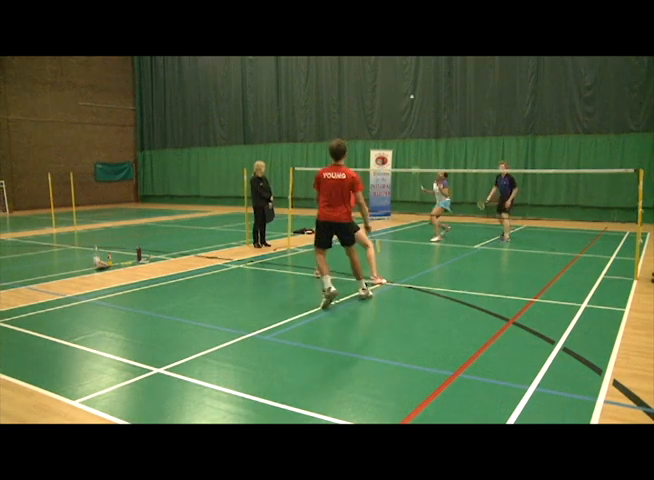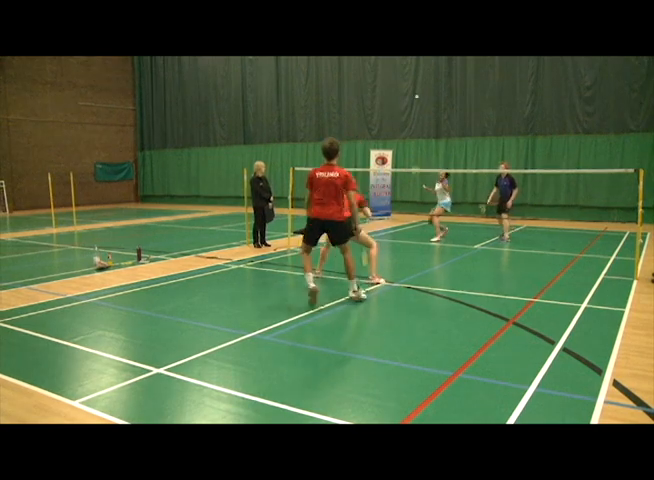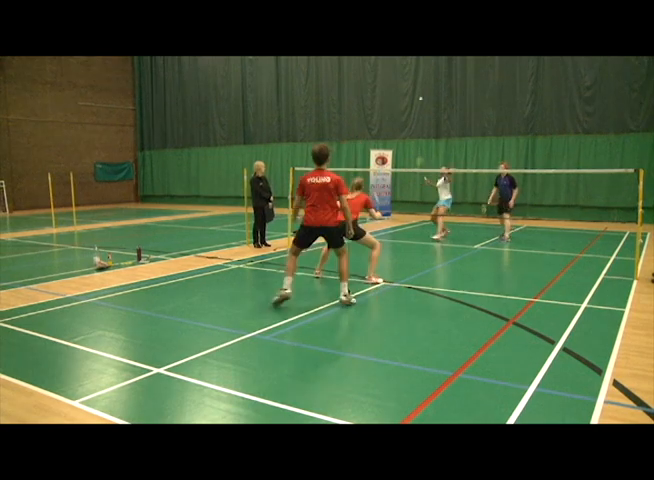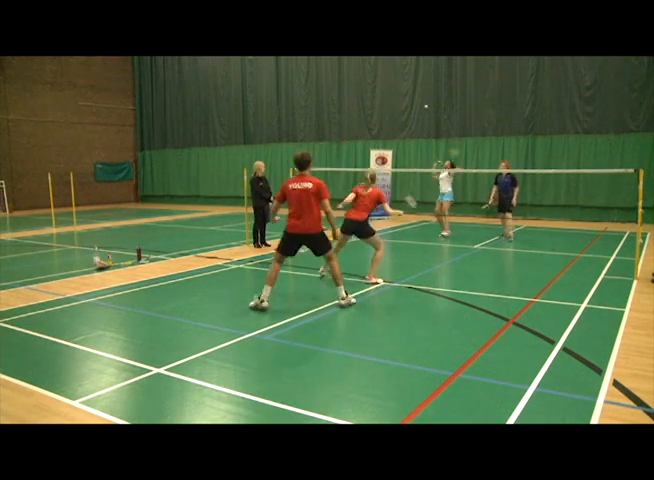
dt=0.1s
person 1, frame 1
left shoulder: (321, 174)
right shoulder: (352, 175)
right elbow: (360, 202)
right wrist: (367, 223)
left hip: (324, 219)
right hip: (344, 220)
left knee: (320, 254)
right knee: (352, 252)
left ankle: (328, 287)
right ankle: (363, 289)
person 1, frame 2
left shoulder: (314, 174)
right shoulder: (345, 174)
left elbow: (309, 198)
right elbow: (353, 200)
left wrist: (309, 214)
right wrist: (356, 224)
left hip: (317, 219)
right hip: (337, 219)
left knee: (306, 251)
right knee: (346, 252)
left ankle: (310, 284)
right ankle: (354, 290)
person 1, frame 3
left shoulder: (306, 179)
right shoulder: (336, 179)
left elbow: (297, 203)
right elbow: (344, 205)
left wrist: (293, 217)
right wrist: (350, 226)
left hip: (310, 223)
right hip: (331, 224)
left knee: (293, 253)
right knee: (342, 254)
left ankle: (285, 289)
right ankle: (345, 294)
person 1, frame 4
left shoulder: (288, 185)
right shoulder: (318, 184)
left elbow: (275, 207)
right elbow: (328, 210)
left wrist: (273, 216)
right wrist: (335, 230)
left hip: (292, 230)
right hip: (313, 231)
left knee: (278, 261)
right knee: (332, 258)
left ankle: (263, 299)
right ankle: (344, 296)
